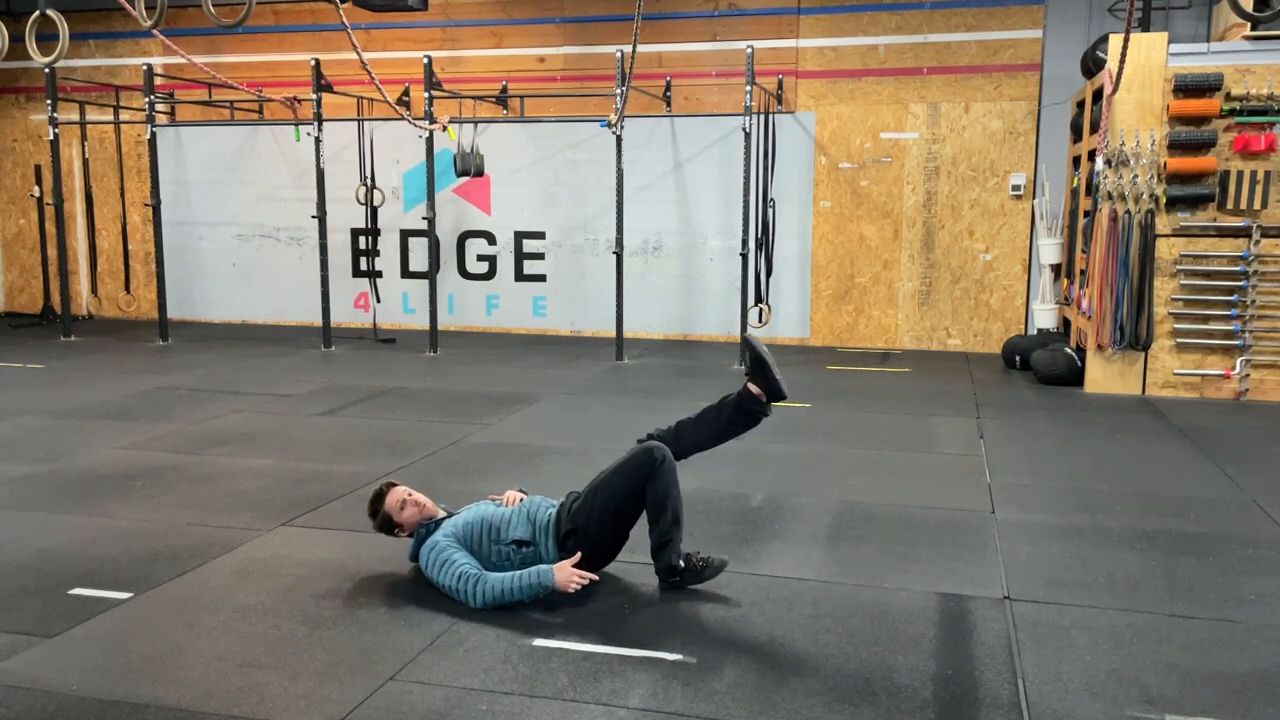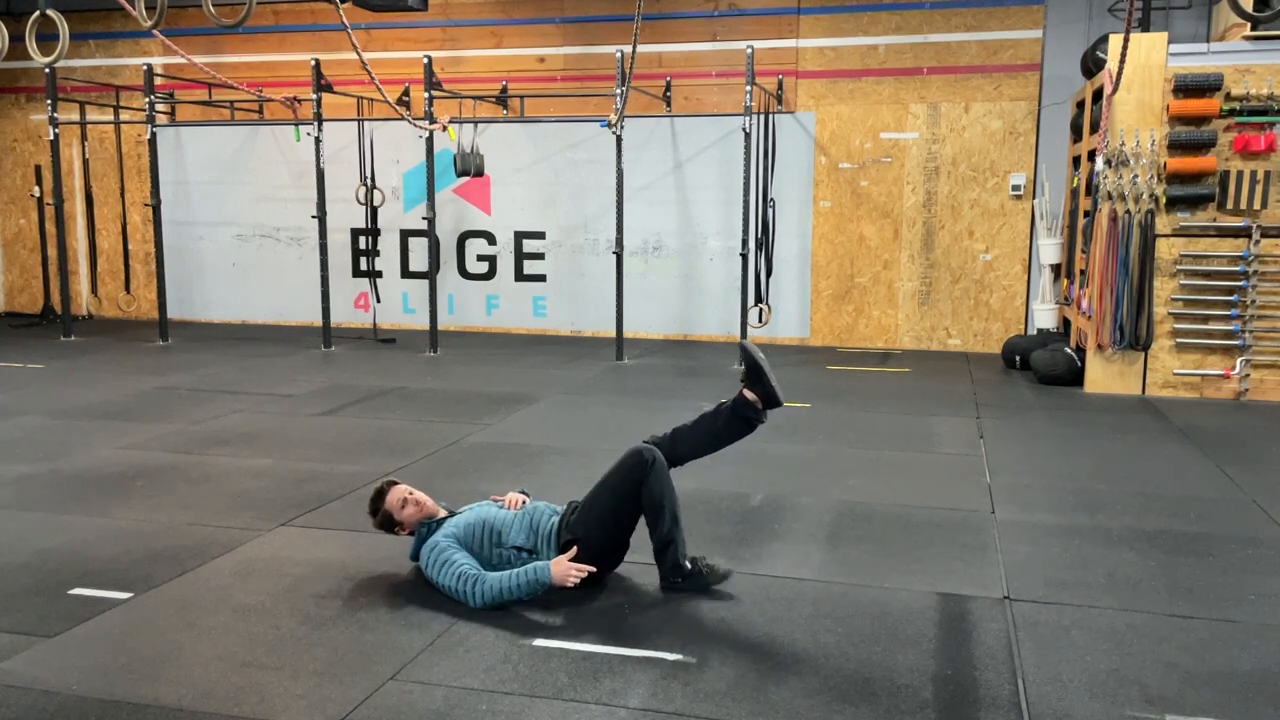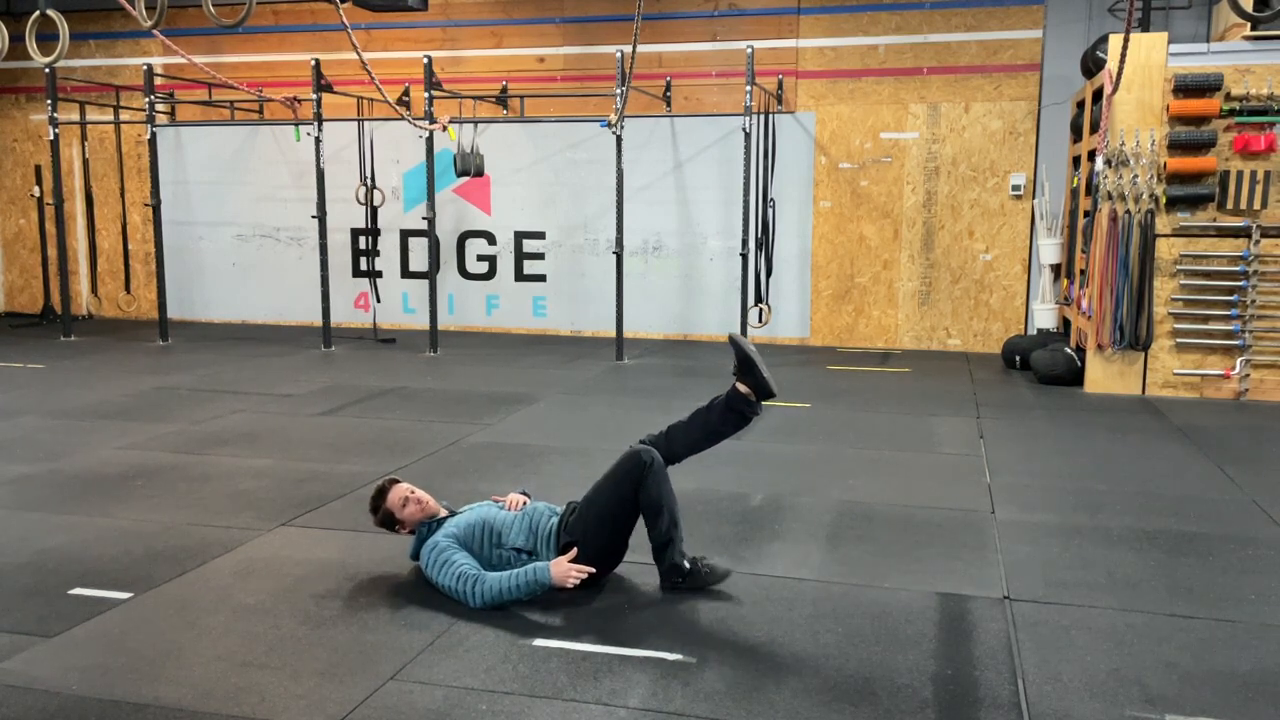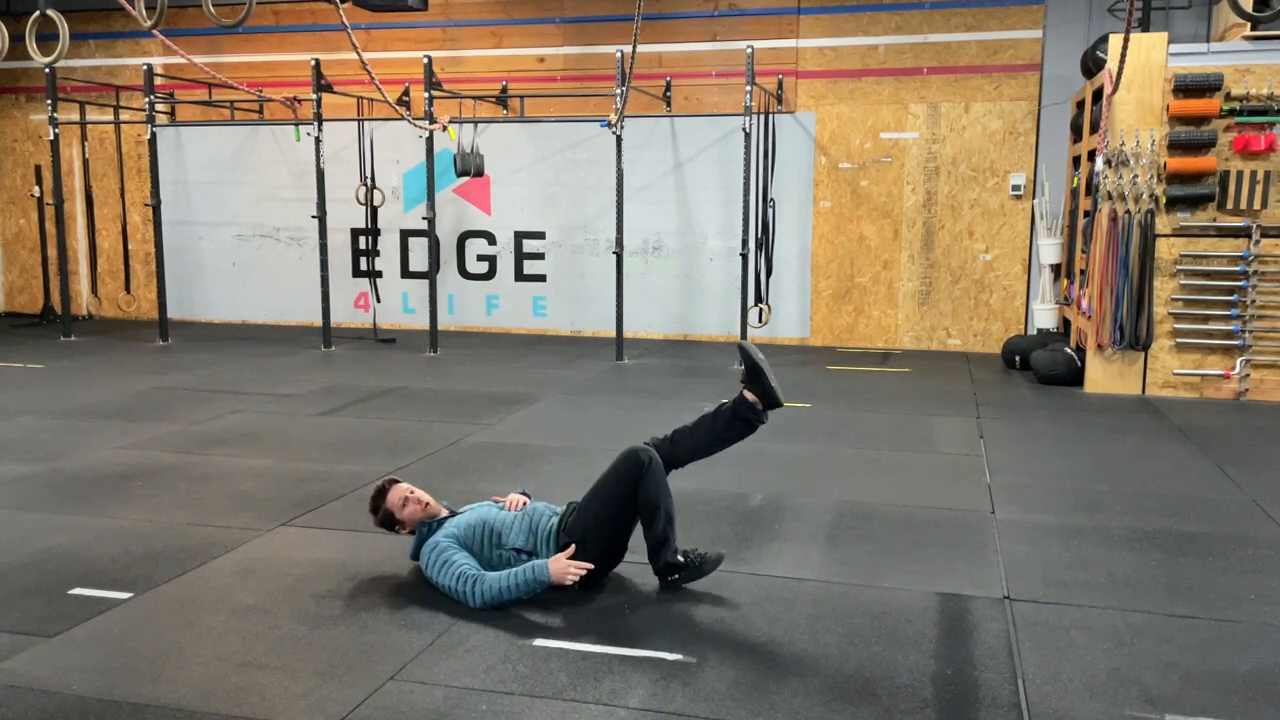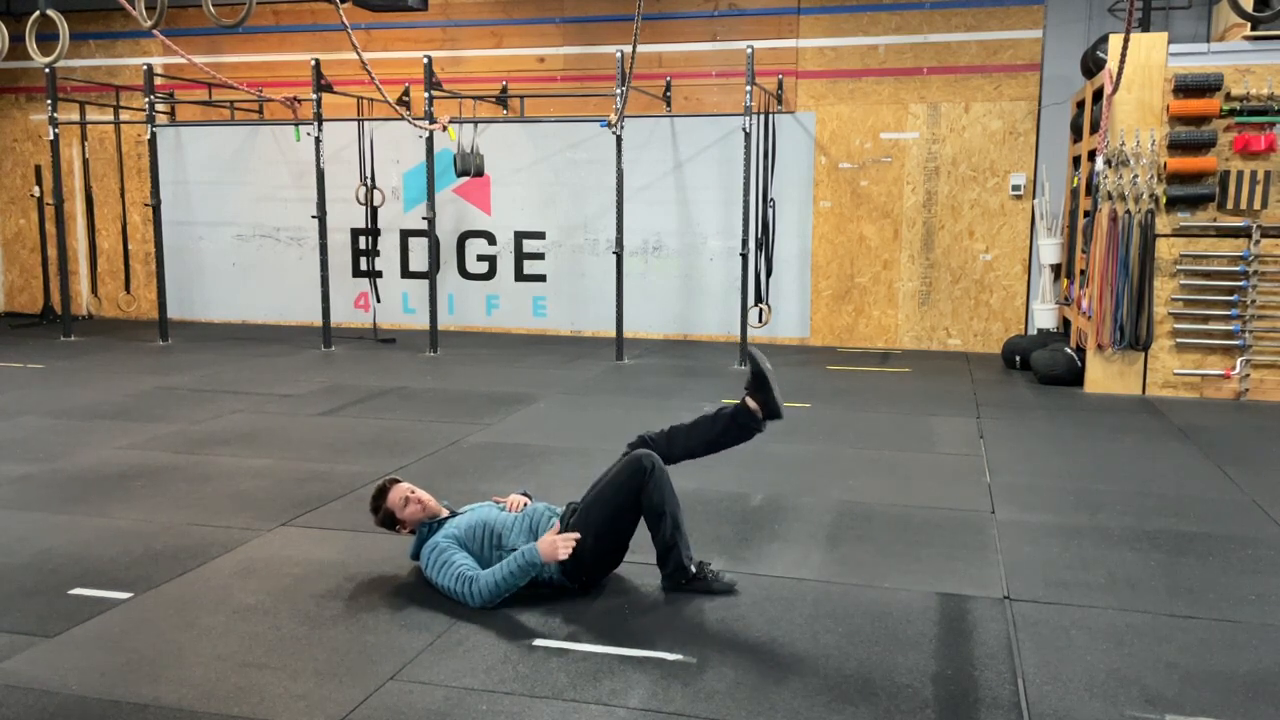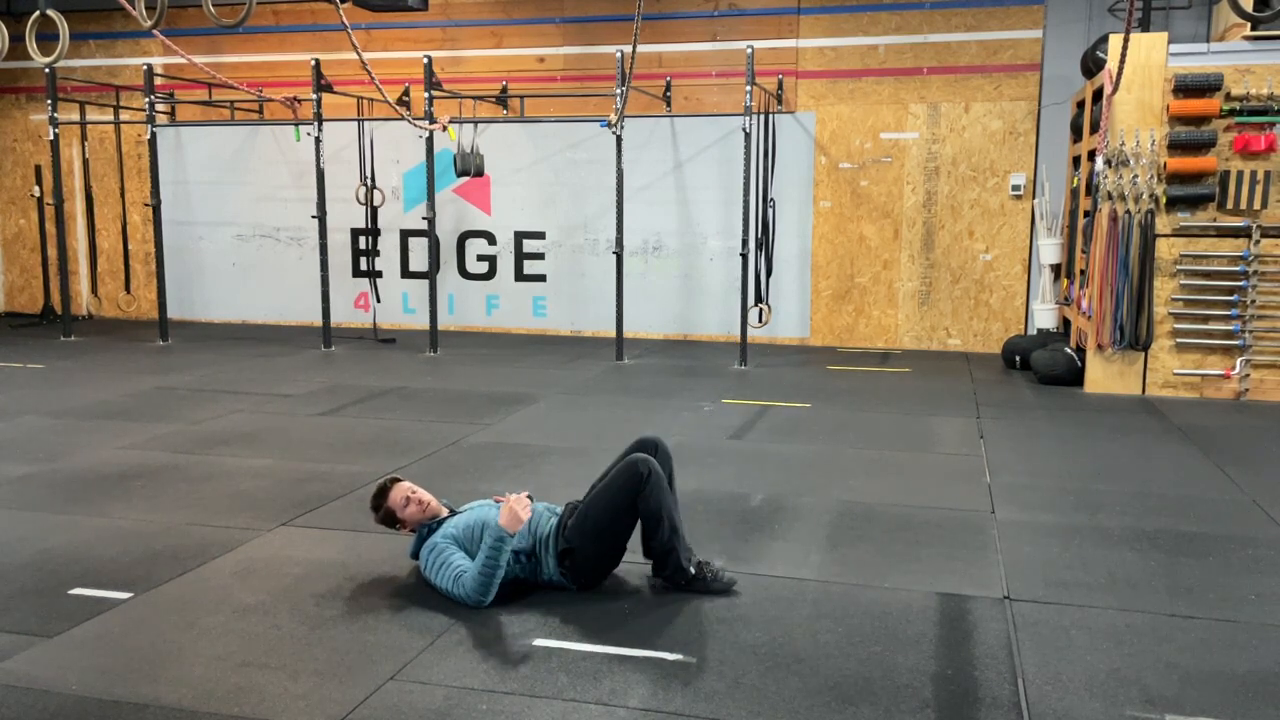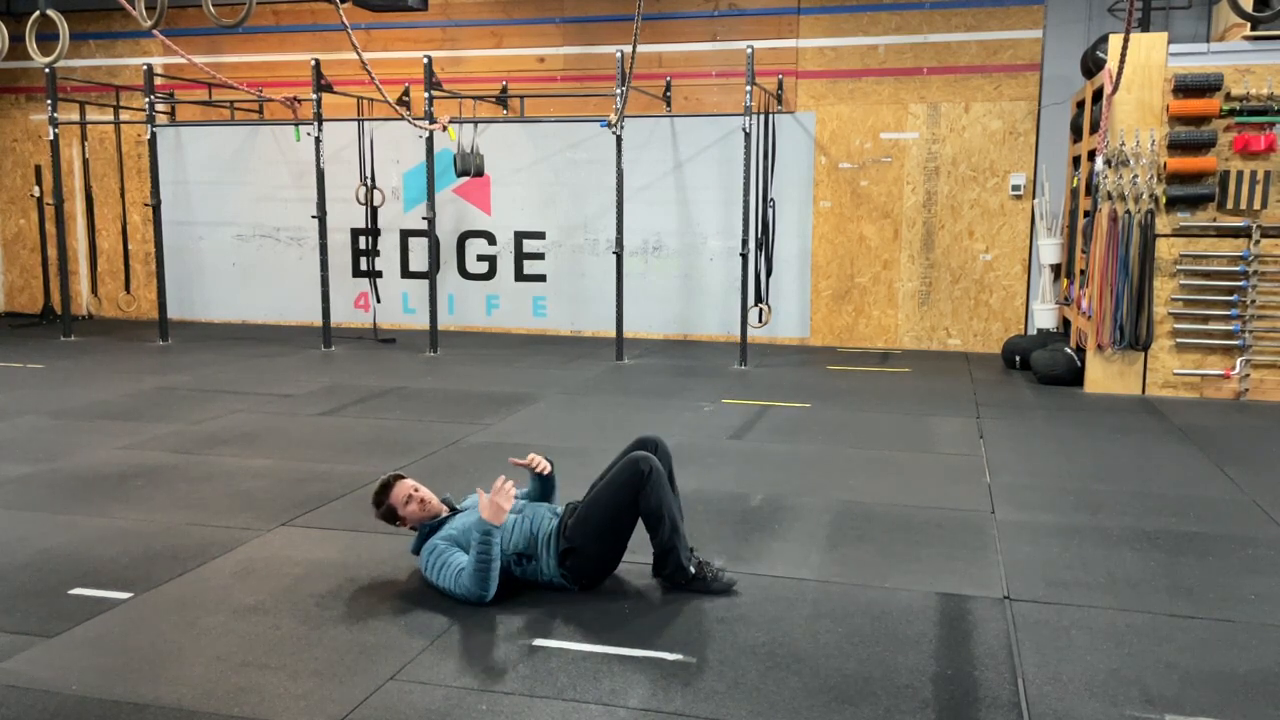
dt=0.4s
person 1, frame 1
left shoulder: (461, 517)
right shoulder: (436, 550)
right elbow: (478, 589)
left wrist: (515, 494)
right wrist: (547, 577)
left hip: (569, 514)
right hip: (574, 542)
left knee: (657, 444)
right knee: (653, 458)
left ankle: (755, 395)
right ankle: (673, 567)
person 1, frame 2
left shoulder: (465, 515)
right shoulder: (436, 549)
right elbow: (477, 589)
left wrist: (517, 496)
right wrist: (544, 573)
left hip: (570, 521)
right hip: (579, 550)
left knee: (655, 450)
right knee: (644, 460)
left ankle: (750, 402)
right ankle: (677, 569)
person 1, frame 3
left shoulder: (465, 514)
right shoulder: (437, 550)
right elbow: (478, 590)
left wrist: (519, 496)
right wrist: (544, 575)
left hip: (571, 522)
right hip: (577, 552)
left knee: (652, 449)
right knee: (643, 462)
left ankle: (744, 395)
right ankle: (675, 569)
person 1, frame 4
left shoulder: (465, 514)
right shoulder: (437, 549)
right elbow: (477, 589)
left wrist: (519, 496)
right wrist: (543, 572)
left hip: (569, 522)
right hip: (577, 551)
left knee: (657, 452)
right knee: (640, 460)
left ankle: (750, 403)
right ankle: (669, 565)
person 1, frame 5
left shoulder: (463, 515)
right shoulder: (436, 551)
right elbow: (478, 590)
left wrist: (520, 497)
right wrist: (535, 554)
left hip: (570, 525)
right hip: (577, 562)
left knee: (644, 448)
right knee: (644, 466)
left ankle: (751, 411)
right ankle: (681, 574)
person 1, frame 6
left shoulder: (463, 513)
right shoulder: (436, 550)
right elbow: (476, 592)
left wrist: (521, 501)
right wrist: (503, 531)
left hip: (567, 522)
right hip: (572, 557)
left knee: (651, 448)
right knee: (640, 468)
left ankle: (673, 551)
right ankle: (680, 571)
person 1, frame 7
left shoulder: (468, 505)
right shoulder: (435, 550)
left elbow: (543, 500)
right elbow: (480, 590)
left wrist: (542, 472)
right wrist: (489, 525)
left hip: (570, 522)
right hip: (574, 557)
left knee: (650, 448)
right knee: (642, 467)
left ankle: (676, 555)
right ankle: (680, 571)
